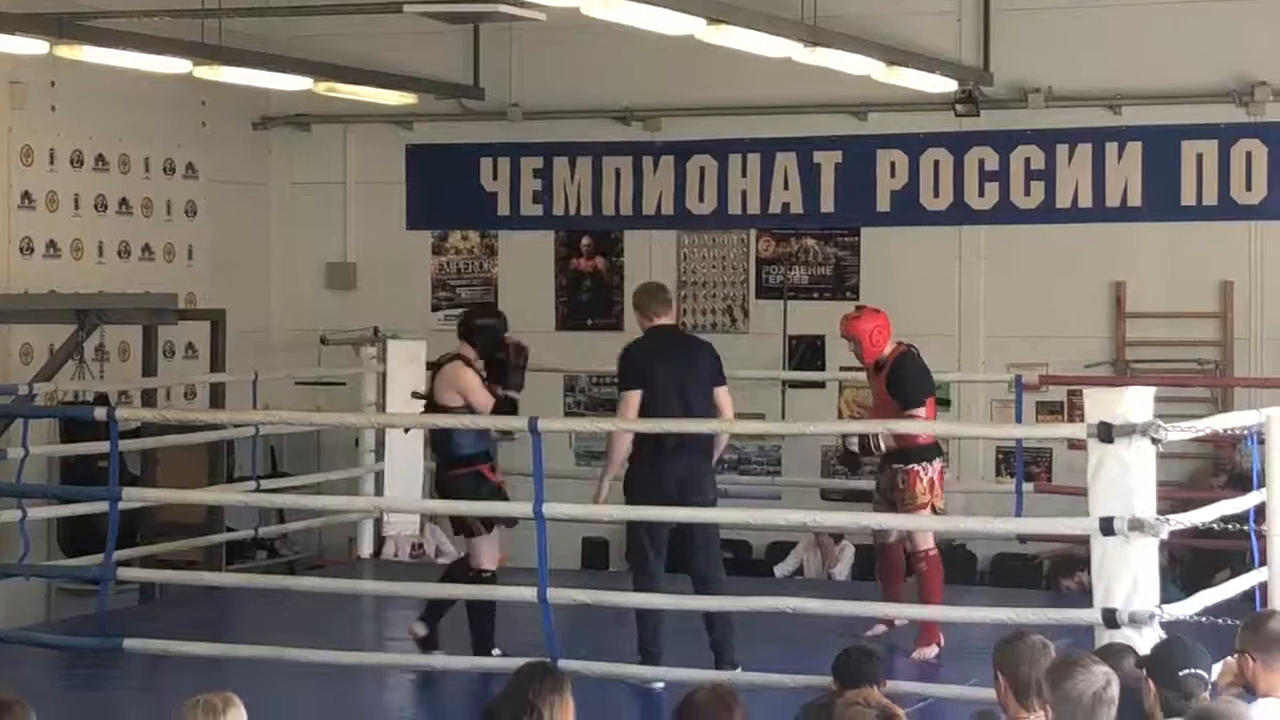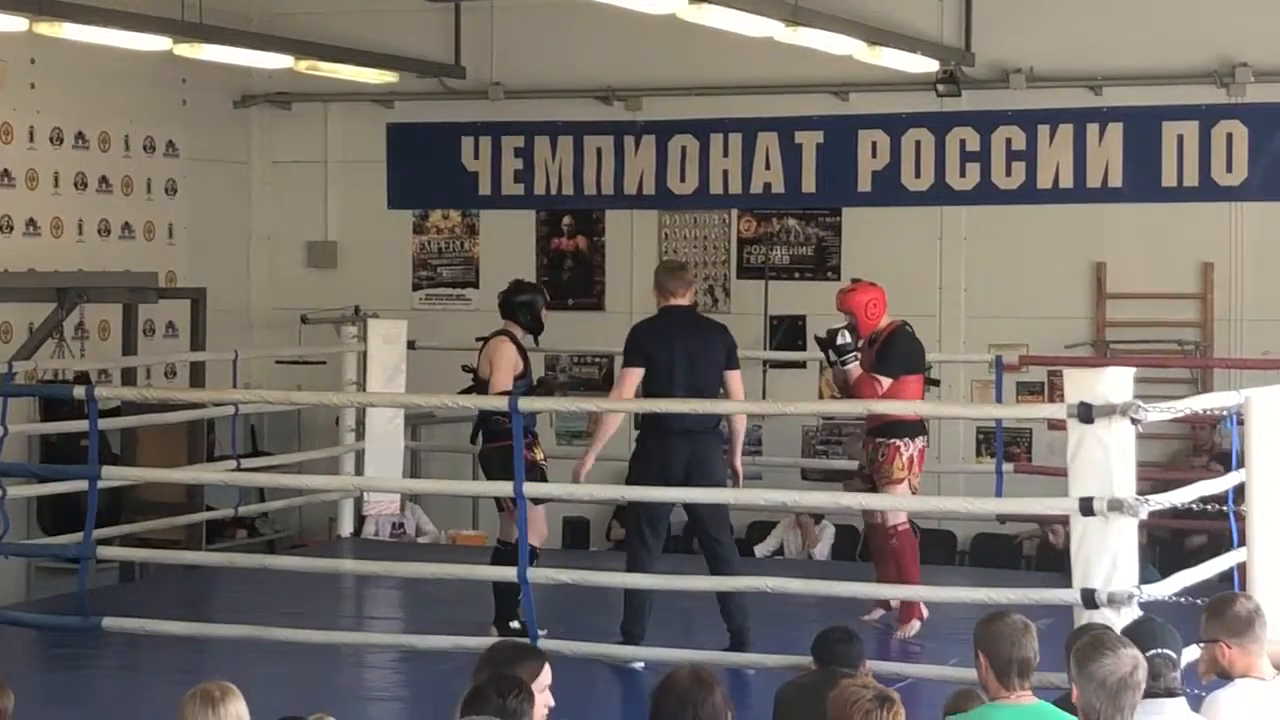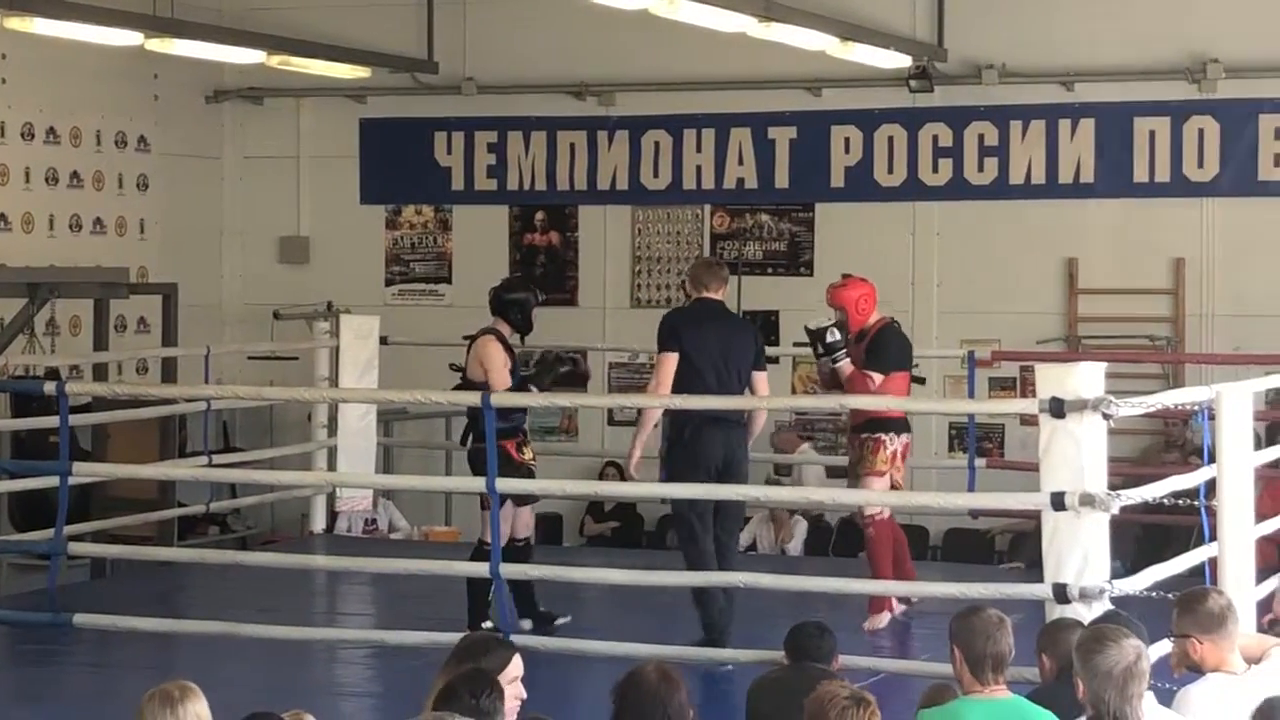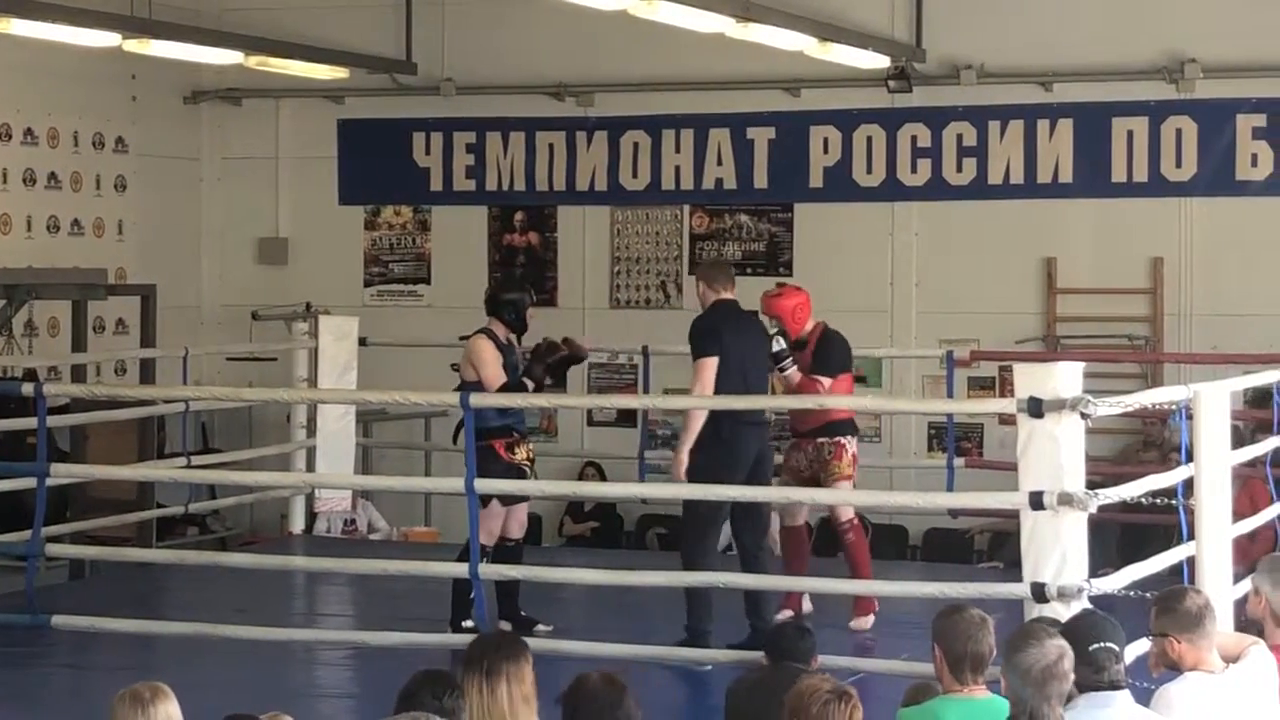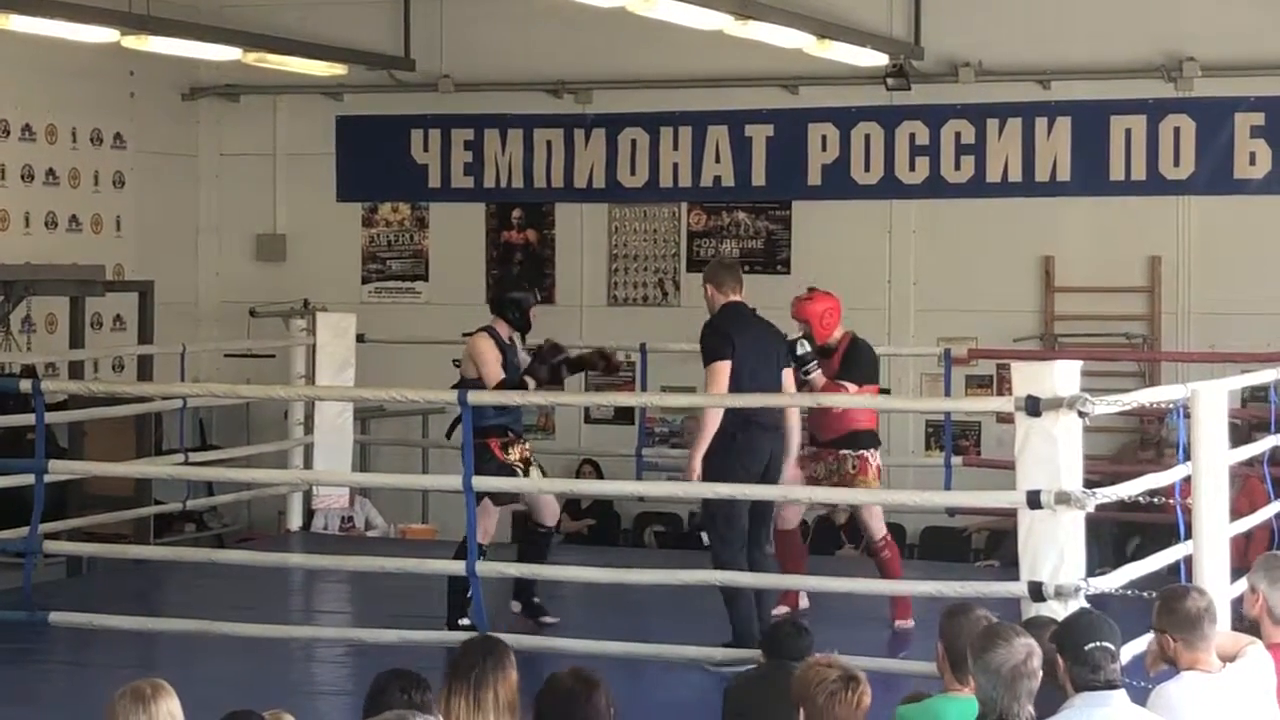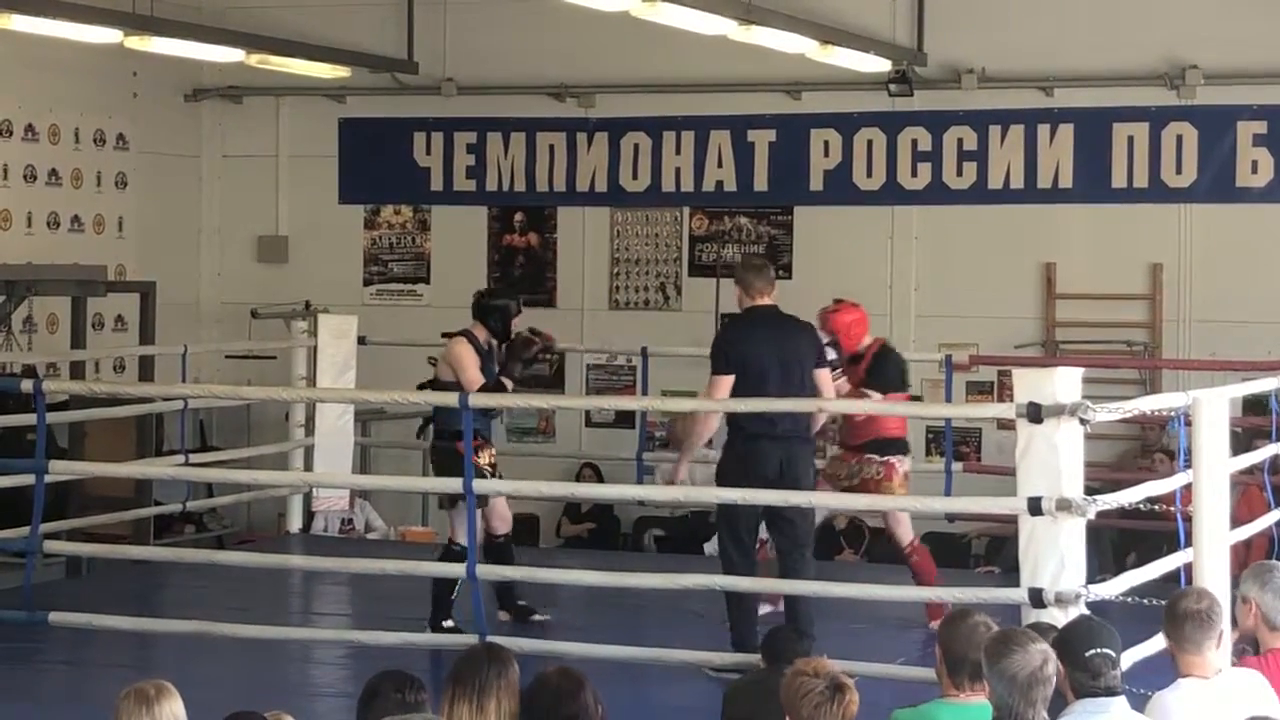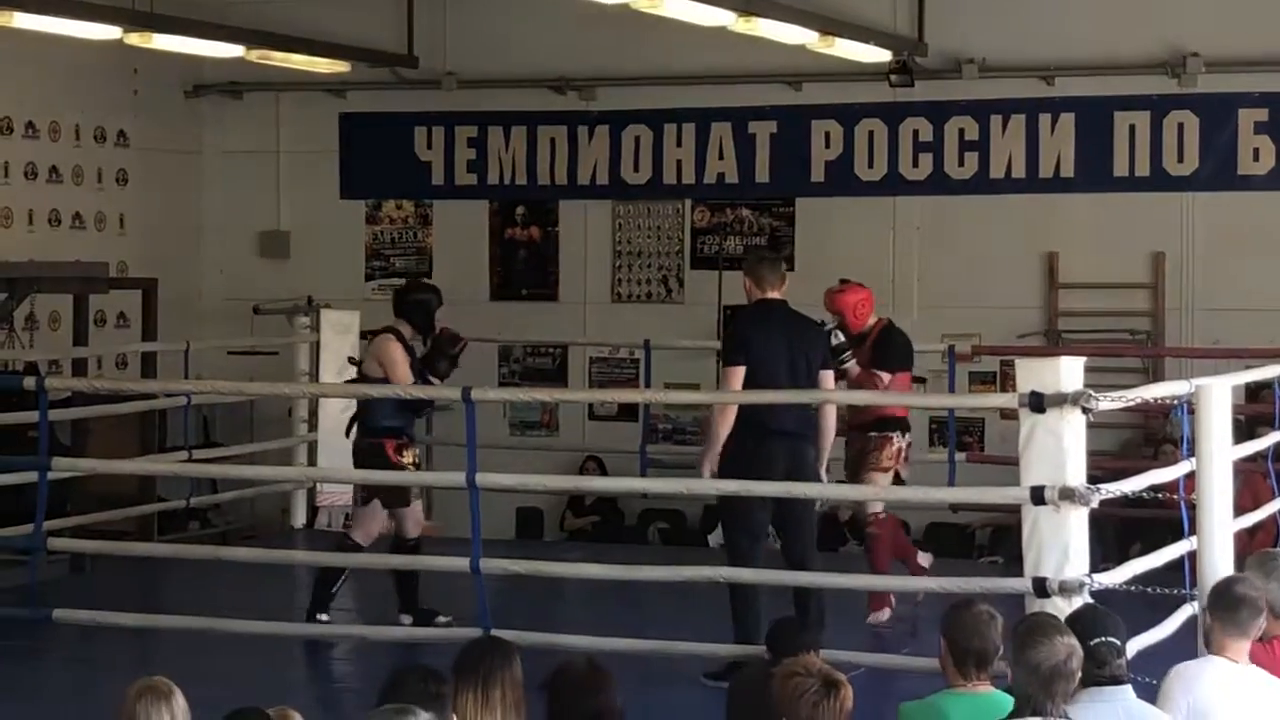
dt=0.7s
person 1, frame 1
left shoulder: (636, 353)
right shoulder: (703, 350)
left elbow: (626, 423)
right elbow: (726, 415)
left wrist: (606, 478)
left hip: (652, 468)
right hip: (696, 466)
left knee: (648, 567)
right knee: (708, 565)
left ankle: (651, 662)
right ankle: (726, 659)
person 1, frame 2
left shoulder: (645, 332)
right shoulder: (718, 333)
left elbow: (622, 398)
right elbow: (737, 400)
left wrist: (590, 454)
right wrist: (735, 453)
left hip: (659, 448)
right hip: (706, 448)
left knee: (643, 549)
right knee: (720, 545)
left ankle: (633, 642)
right ankle: (741, 639)
person 1, frame 3
left shoulder: (677, 321)
right shoulder: (747, 330)
left elbow: (661, 387)
right elbow: (762, 402)
left wrist: (637, 443)
left hip: (692, 437)
right hip: (733, 439)
left knee: (697, 539)
right knee: (725, 541)
left ankle: (717, 637)
right ankle: (720, 632)
person 1, frame 4
left shoulder: (707, 323)
right shoulder: (756, 327)
left elbow: (704, 390)
left wrist: (683, 448)
left hip: (723, 438)
right hip: (758, 436)
left knee: (698, 540)
right knee: (753, 540)
left ankle: (699, 638)
right ankle: (761, 634)
person 1, frame 5
left shoulder: (718, 327)
right shoulder: (771, 331)
left elbow: (717, 394)
right elbow: (789, 399)
left wrist: (697, 453)
right wrist: (790, 456)
left hip: (734, 444)
right hip: (769, 443)
left knee: (728, 545)
right knee: (755, 543)
left ankle: (746, 642)
right ankle: (762, 635)
person 1, frame 6
left shoulder: (732, 334)
right shoulder: (804, 332)
left elbow: (715, 407)
right elbow: (827, 399)
left wrist: (683, 460)
left hip: (747, 453)
right hip: (796, 454)
left knee: (739, 555)
right knee: (797, 555)
left ankle: (746, 654)
person 1, frame 7
left shoulder: (742, 326)
right shoulder: (812, 330)
left elbow: (730, 399)
right elbow: (828, 402)
left wrist: (709, 457)
right wrist: (819, 461)
left hip: (752, 453)
right hip: (799, 453)
left knee: (746, 557)
right knee: (803, 556)
person 2, frame 1
left shoulder: (456, 367)
right shoulder: (461, 372)
left elbow: (481, 411)
right elbow: (500, 418)
left wrist: (498, 378)
right wrist: (512, 382)
left hip: (461, 473)
right hip: (470, 475)
left knee: (476, 558)
right knee: (486, 565)
left ankle: (428, 622)
right ankle: (483, 651)
person 2, frame 2
left shoulder: (507, 345)
right shoulder: (504, 347)
right elbow: (499, 406)
left wrist: (534, 394)
right wrist: (537, 398)
left hip: (513, 449)
right hip: (508, 451)
left knee: (512, 537)
right knee: (534, 536)
left ankle: (506, 619)
right ankle: (504, 619)
person 2, frame 3
left shoulder: (498, 343)
right shoulder: (489, 344)
right elbow: (510, 401)
left wrist: (554, 372)
right wrist: (543, 377)
left hip: (511, 449)
right hip: (497, 450)
left knee: (522, 532)
right knee: (495, 538)
left ankle: (530, 612)
right ankle: (478, 621)
person 2, frame 4
left shoulder: (507, 343)
right shoulder: (481, 345)
left elbow: (532, 387)
right elbow: (505, 397)
left wrist: (561, 362)
right wrist: (536, 366)
left hip: (514, 448)
right hip: (492, 450)
left knee: (514, 533)
right knee: (487, 536)
left ankle: (510, 615)
right ankle: (460, 619)
person 2, frame 5
left shoulder: (510, 341)
right shoulder: (481, 343)
left elbow: (543, 374)
right elbow: (504, 392)
left wrist: (582, 362)
right wrist: (537, 367)
left hip: (513, 445)
right hip: (488, 448)
left knee: (548, 512)
right knee: (482, 535)
left ankle: (524, 596)
right ankle: (457, 617)
person 2, frame 6
left shoulder: (487, 347)
right shoulder: (460, 348)
left elbow: (499, 393)
right elbow: (485, 398)
left wrist: (525, 356)
right wrist: (515, 363)
left hip: (478, 447)
right hip: (457, 449)
left knee: (501, 523)
right knee: (464, 536)
left ankle: (509, 603)
right ankle: (440, 619)
person 2, frame 7
left shoulder: (397, 344)
right shoulder: (389, 345)
right elbow: (416, 400)
left wrist: (433, 359)
right wrist: (441, 364)
left hip: (396, 449)
right hip: (382, 449)
left knee: (412, 527)
right knee: (363, 534)
left ankle: (411, 609)
right ankle: (317, 612)
person 3, frame 1
left shoulder: (906, 367)
right shoulder: (879, 366)
left elbow: (914, 427)
left wrist: (869, 444)
right wrist: (863, 443)
left hip: (917, 463)
right hip: (894, 462)
left knee: (920, 544)
right knee: (884, 535)
left ankle: (931, 632)
person 3, frame 2
left shoulder: (899, 341)
right shoulder: (873, 340)
left elbow: (870, 392)
right elbow: (850, 391)
left wrist: (848, 356)
right wrist: (835, 357)
left hip: (900, 437)
right hip: (878, 437)
left knee: (893, 520)
right knee: (873, 518)
left ankle: (913, 606)
right ankle: (888, 594)
person 3, frame 3
left shoulder: (888, 337)
right shoulder: (858, 337)
left elbow: (864, 388)
right elbow: (833, 385)
left wrist: (837, 353)
right wrist: (822, 351)
left hip: (885, 433)
right hip: (862, 433)
left knee: (871, 513)
right knee: (881, 516)
left ankle: (882, 602)
person 3, frame 4
left shoulder: (830, 342)
right shoulder: (792, 343)
left elbow: (815, 393)
right elbow: (776, 384)
left wrist: (783, 362)
left hip: (835, 437)
right hip: (802, 439)
left knee: (842, 515)
right knee: (791, 518)
left ankle: (866, 602)
right ankle: (796, 597)
person 3, frame 5
left shoulder: (859, 352)
right shoulder: (814, 351)
left wrist: (808, 367)
left hip: (856, 450)
right hip: (820, 450)
left knee: (875, 531)
right knee: (783, 519)
left ankle: (901, 608)
right ankle: (793, 594)
person 3, frame 6
left shoulder: (887, 360)
right shoulder: (846, 358)
left elbow: (860, 409)
left wrist: (834, 372)
left hip: (885, 456)
right hip: (850, 453)
left knee: (901, 537)
left ankle: (937, 606)
person 3, frame 7
left shoulder: (891, 339)
right shoulder: (855, 339)
left elbow: (874, 387)
left wrist: (842, 355)
right wrist: (826, 355)
left hip: (888, 433)
right hip: (859, 433)
left knee: (871, 507)
right knee: (870, 511)
left ankle: (882, 597)
right ankle: (916, 560)
